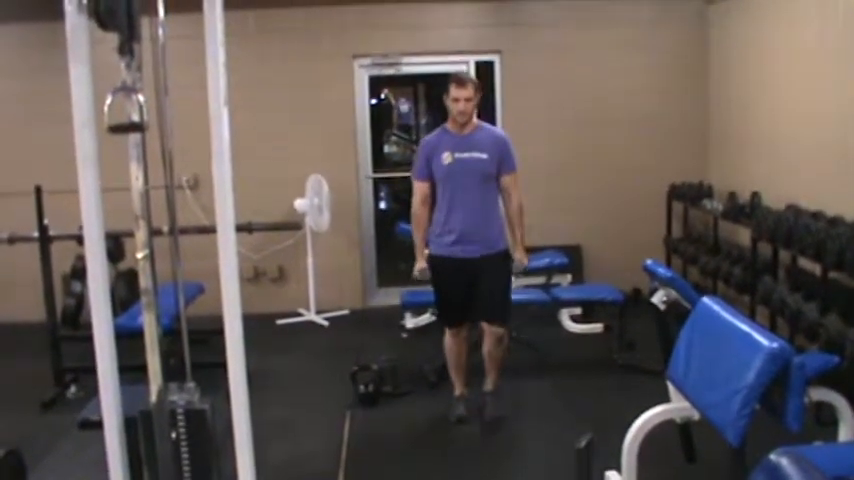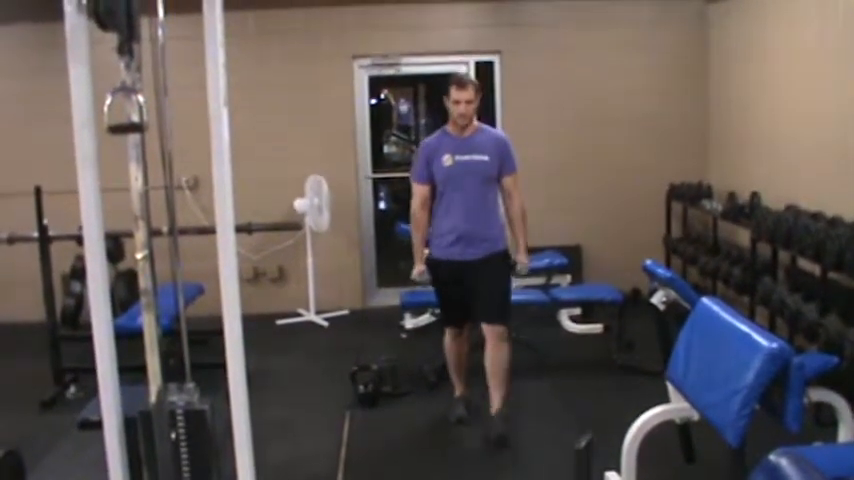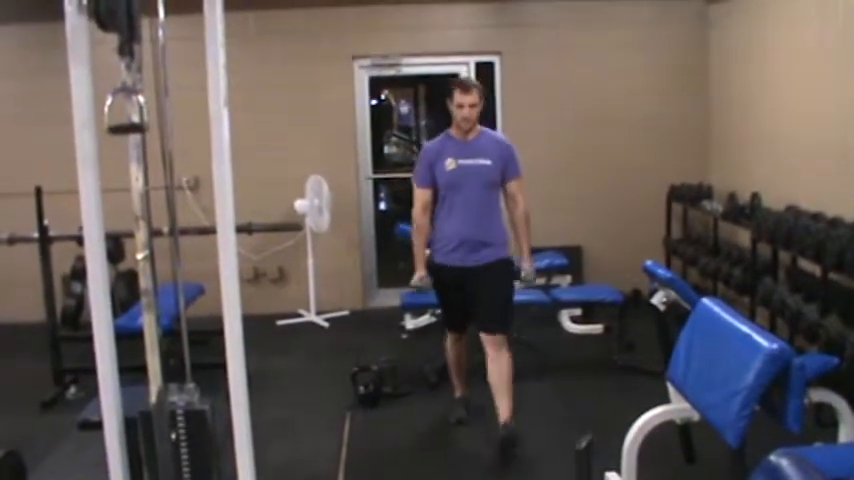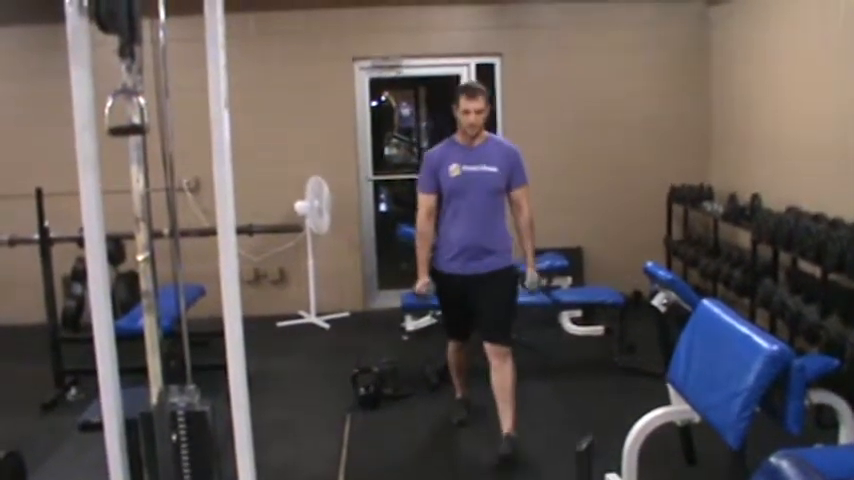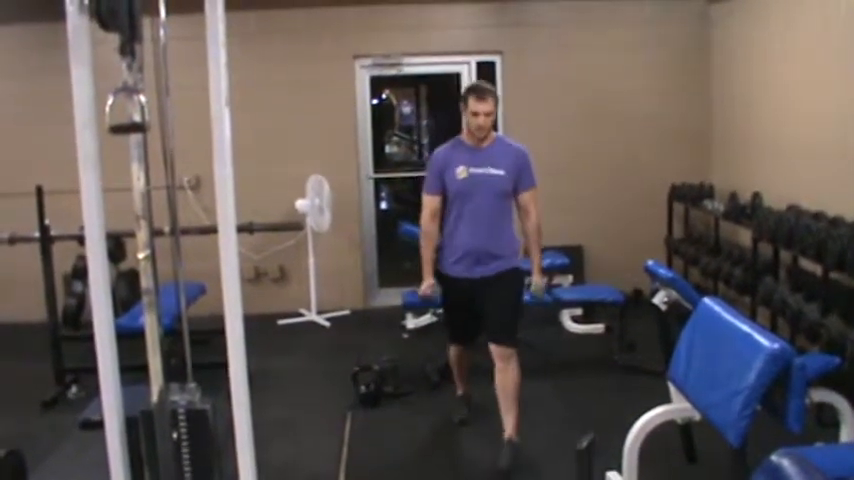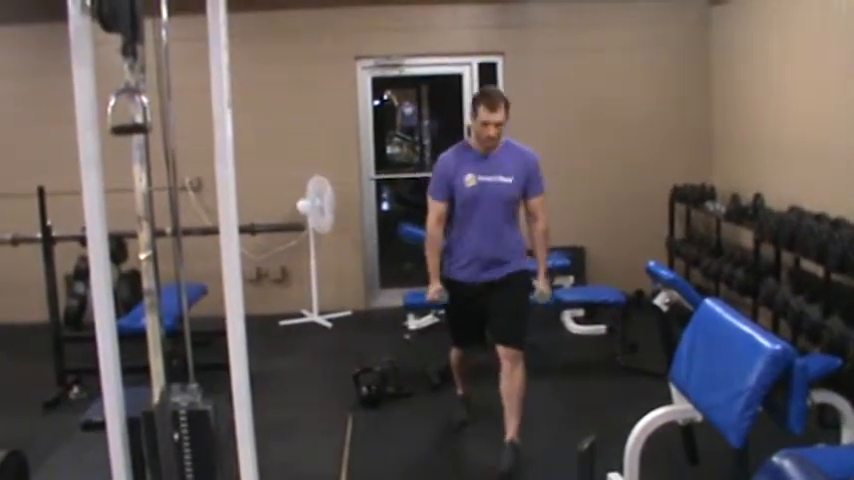
dt=0.1s
person 1, frame 1
left shoulder: (496, 140)
right shoulder: (431, 145)
left elbow: (511, 195)
right elbow: (420, 203)
left wrist: (519, 245)
right wrist: (420, 254)
left hip: (491, 252)
right hip: (447, 254)
left knee: (496, 329)
right knee: (455, 328)
left ankle: (490, 391)
right ankle: (460, 393)
person 1, frame 2
left shoulder: (497, 142)
right shoulder: (430, 148)
left elbow: (512, 198)
right elbow: (419, 206)
left wrist: (522, 248)
right wrist: (419, 257)
left hip: (491, 253)
right hip: (447, 256)
left knee: (496, 333)
right knee: (455, 330)
left ankle: (497, 410)
right ankle: (460, 394)
person 1, frame 3
left shoulder: (501, 147)
right shoulder: (432, 152)
left elbow: (516, 203)
right elbow: (421, 211)
left wrist: (526, 255)
right wrist: (420, 264)
left hip: (492, 260)
right hip: (447, 261)
left knee: (495, 342)
right knee: (455, 334)
left ankle: (505, 422)
right ankle: (460, 395)
person 1, frame 4
left shoulder: (507, 154)
right shoulder: (436, 157)
left elbow: (522, 210)
right elbow: (425, 217)
left wrist: (531, 263)
right wrist: (423, 271)
left hip: (496, 268)
right hip: (451, 268)
left knee: (499, 351)
right knee: (457, 341)
left ankle: (508, 433)
right ankle: (461, 396)
person 1, frame 5
left shoulder: (515, 156)
right shoulder: (443, 158)
left elbow: (529, 214)
right elbow: (430, 219)
left wrist: (537, 267)
right wrist: (428, 273)
left hip: (501, 271)
right hip: (455, 270)
left knee: (503, 353)
right knee: (459, 343)
left ankle: (510, 436)
right ankle: (461, 393)
person 1, frame 6
left shoulder: (525, 160)
right shoulder: (449, 162)
left elbow: (537, 219)
right elbow: (435, 224)
left wrist: (543, 273)
right wrist: (434, 278)
left hip: (509, 274)
right hip: (461, 275)
left knee: (511, 355)
right knee: (461, 347)
left ankle: (512, 438)
right ankle: (461, 393)
